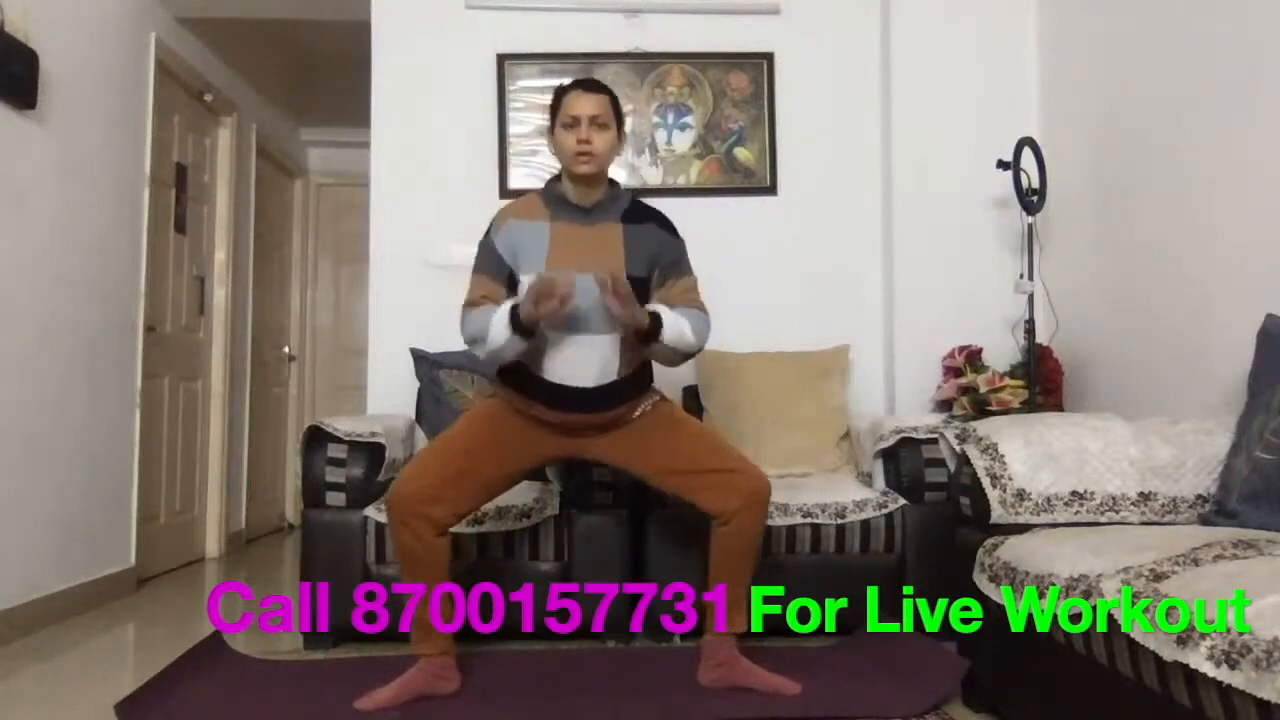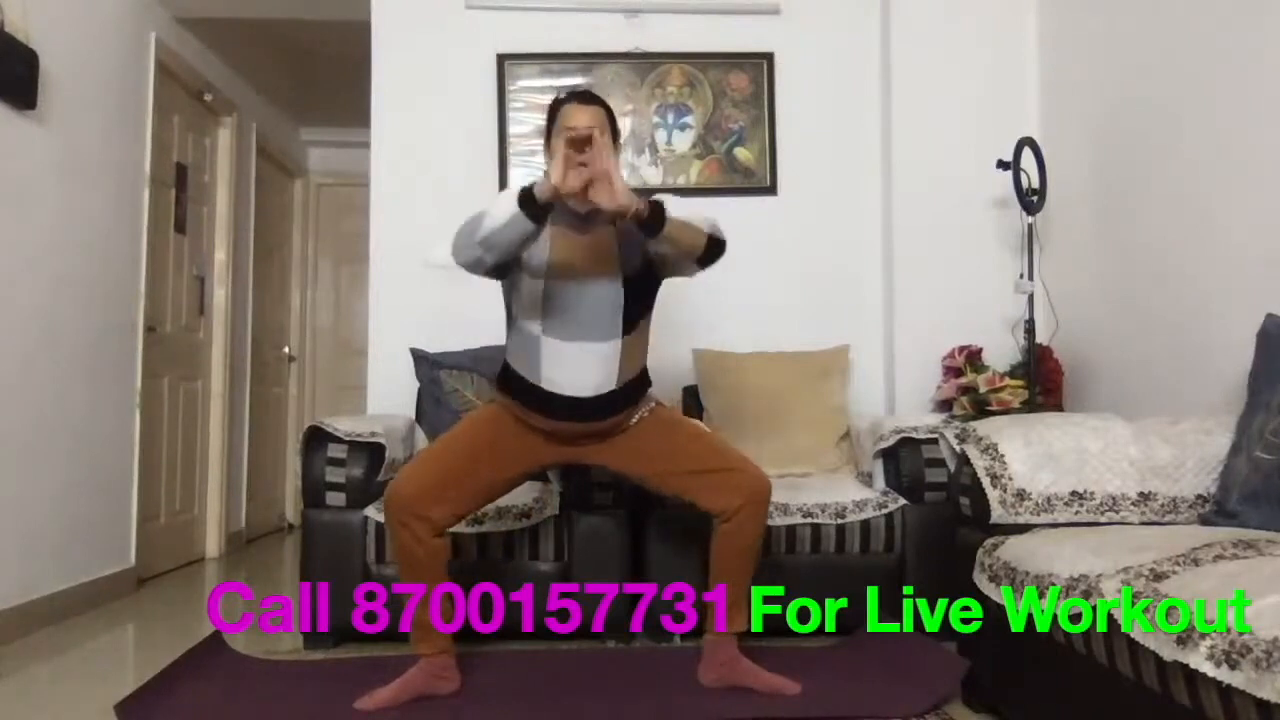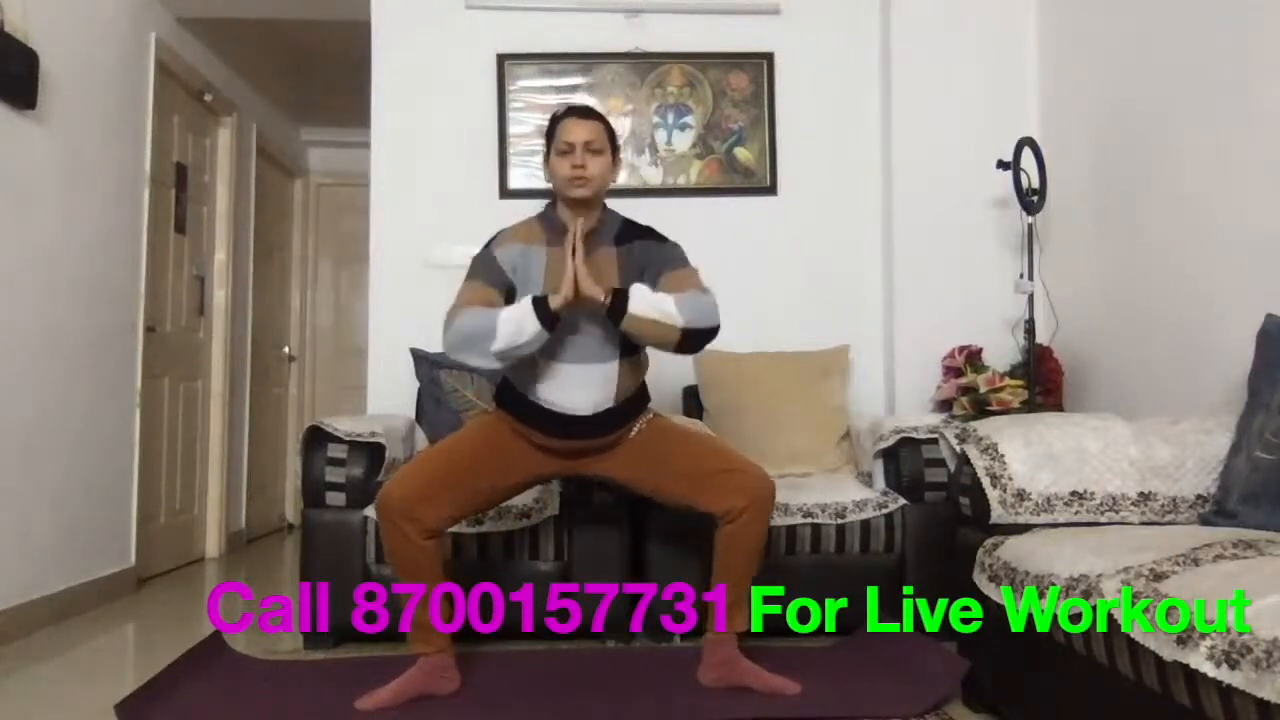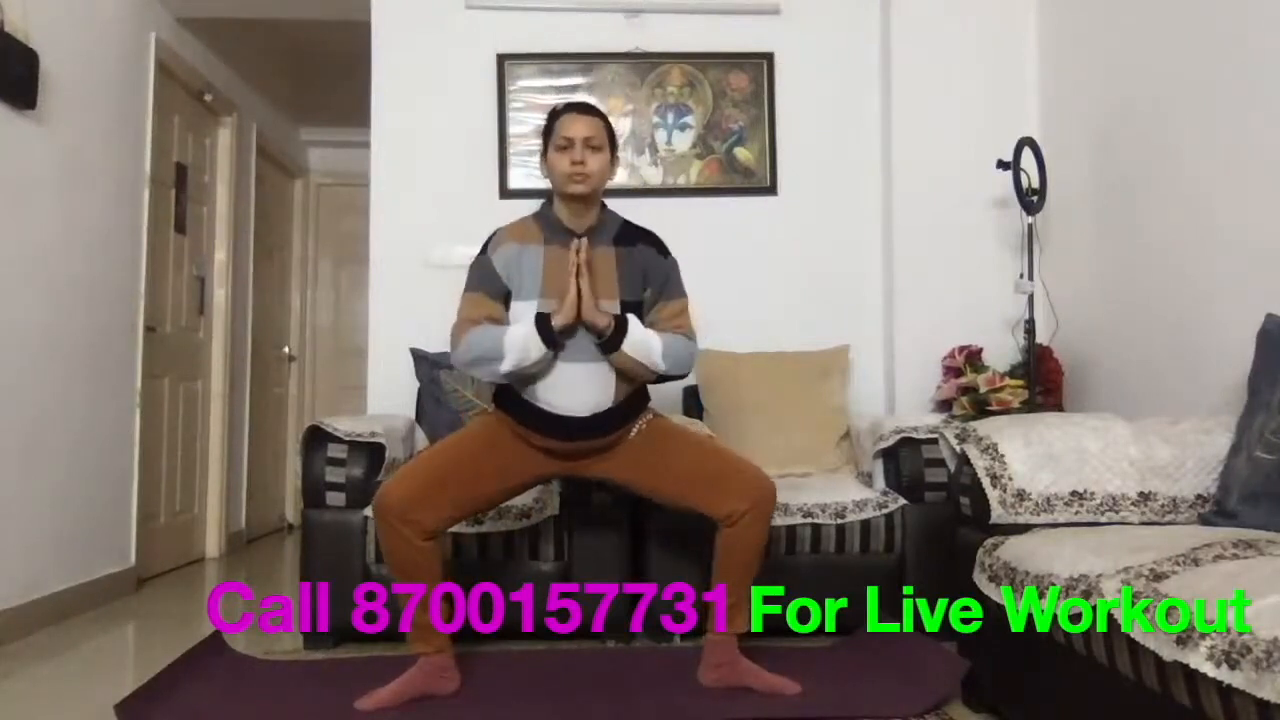
dt=0.4s
person 1, frame 1
left shoulder: (651, 228)
right shoulder: (514, 223)
left elbow: (694, 324)
right elbow: (475, 323)
left wrist: (644, 321)
right wrist: (523, 316)
left hip: (628, 410)
right hip: (525, 406)
left knee: (747, 492)
right knee: (411, 500)
left ankle: (721, 653)
right ankle: (435, 662)
person 1, frame 2
left shoulder: (640, 223)
right shoulder: (521, 216)
left elbow: (708, 246)
right elbow: (469, 249)
left wrist: (630, 205)
right wrist: (544, 194)
left hip: (626, 417)
right hip: (523, 415)
left knee: (747, 490)
right knee: (408, 501)
left ankle: (722, 653)
right ankle: (434, 662)
person 1, frame 3
left shoulder: (647, 247)
right shoulder: (510, 247)
left elbow: (702, 320)
right elbow: (461, 336)
left wrist: (604, 294)
right wrist: (551, 301)
left hip: (623, 429)
right hip: (521, 428)
left knee: (751, 491)
right knee: (401, 504)
left ankle: (722, 654)
right ankle: (433, 662)
person 1, frame 4
left shoulder: (645, 251)
right shoulder: (506, 247)
left elbow: (679, 357)
right elbow: (468, 351)
left wrist: (604, 322)
right wrist: (554, 320)
left hip: (623, 429)
right hip: (520, 428)
left knee: (751, 494)
right knee: (398, 505)
left ankle: (723, 654)
right ankle: (433, 662)
